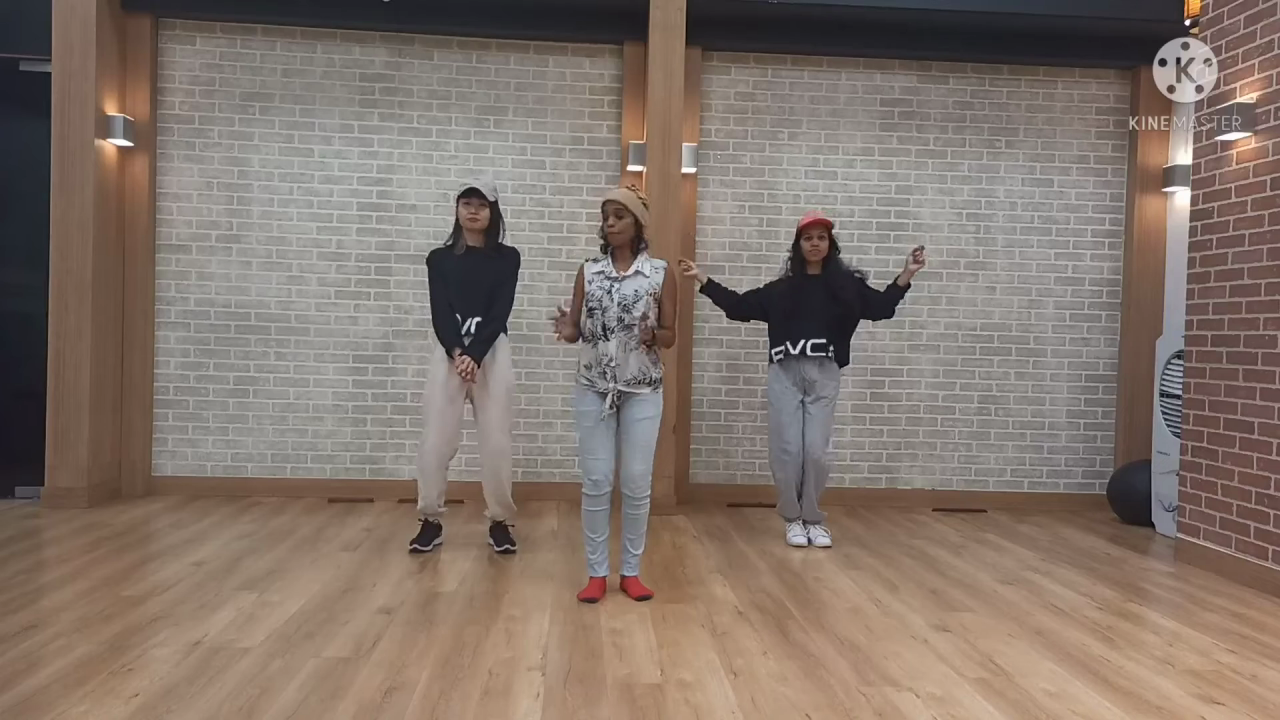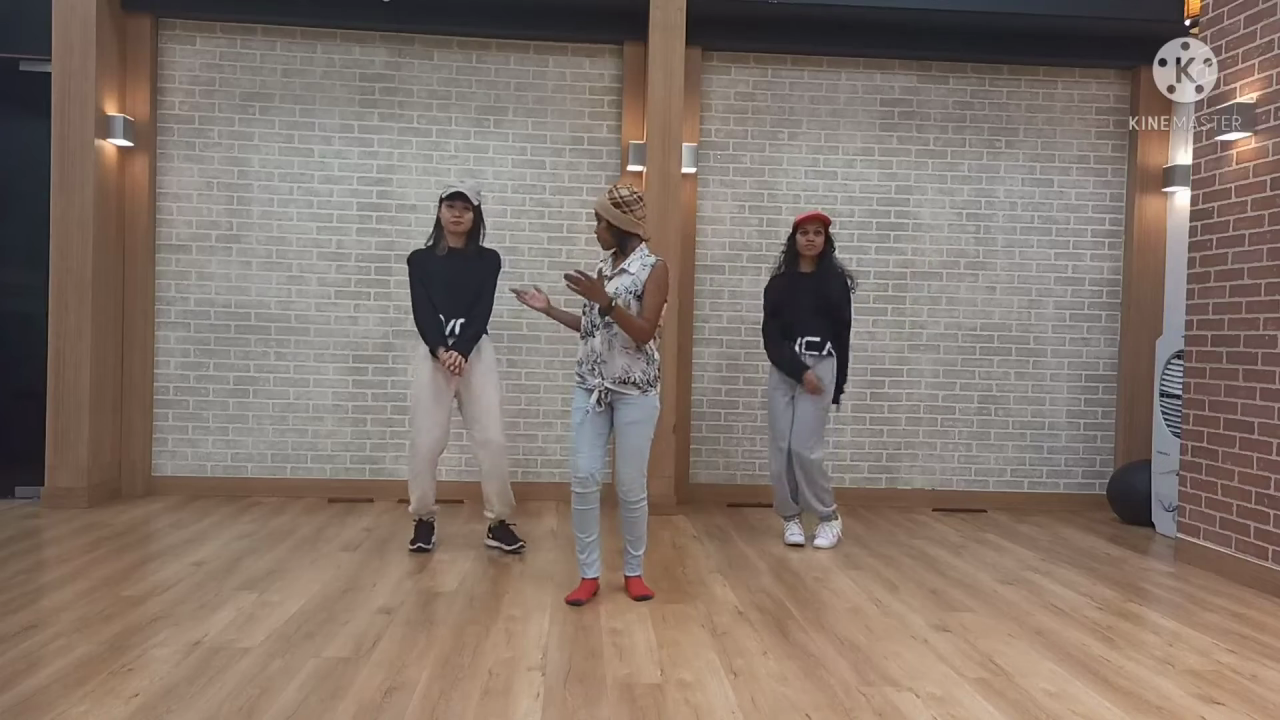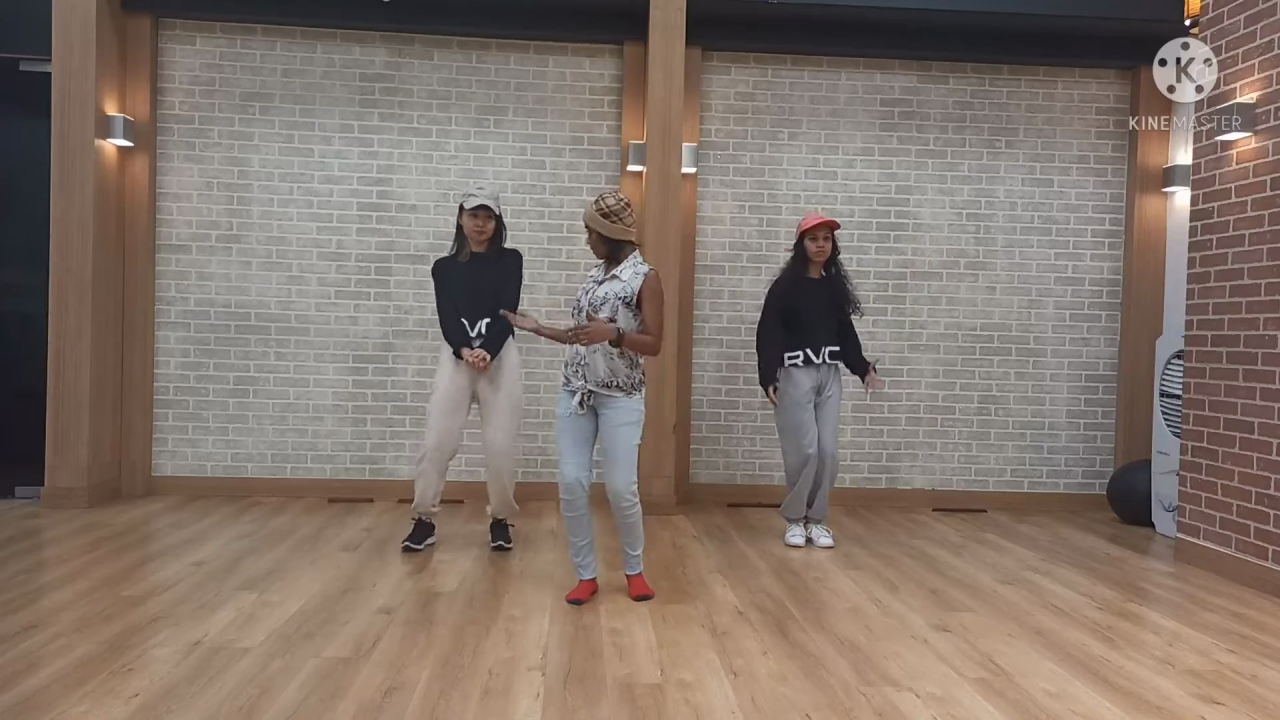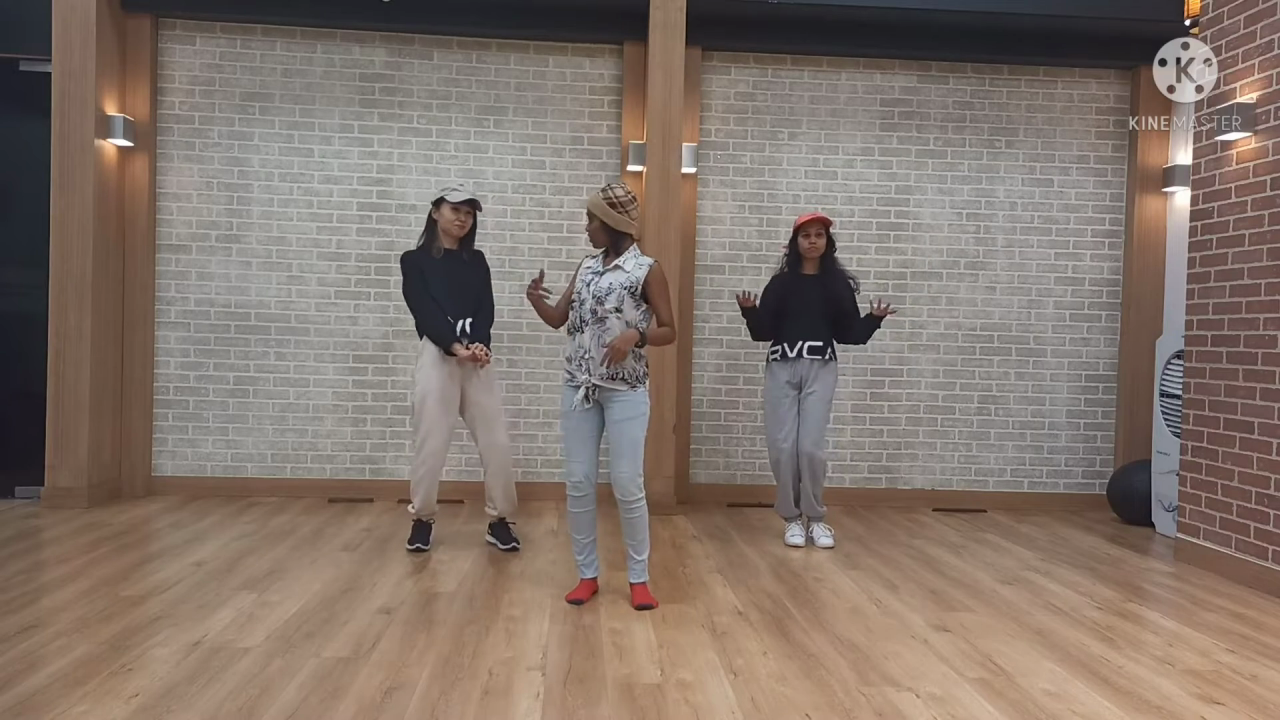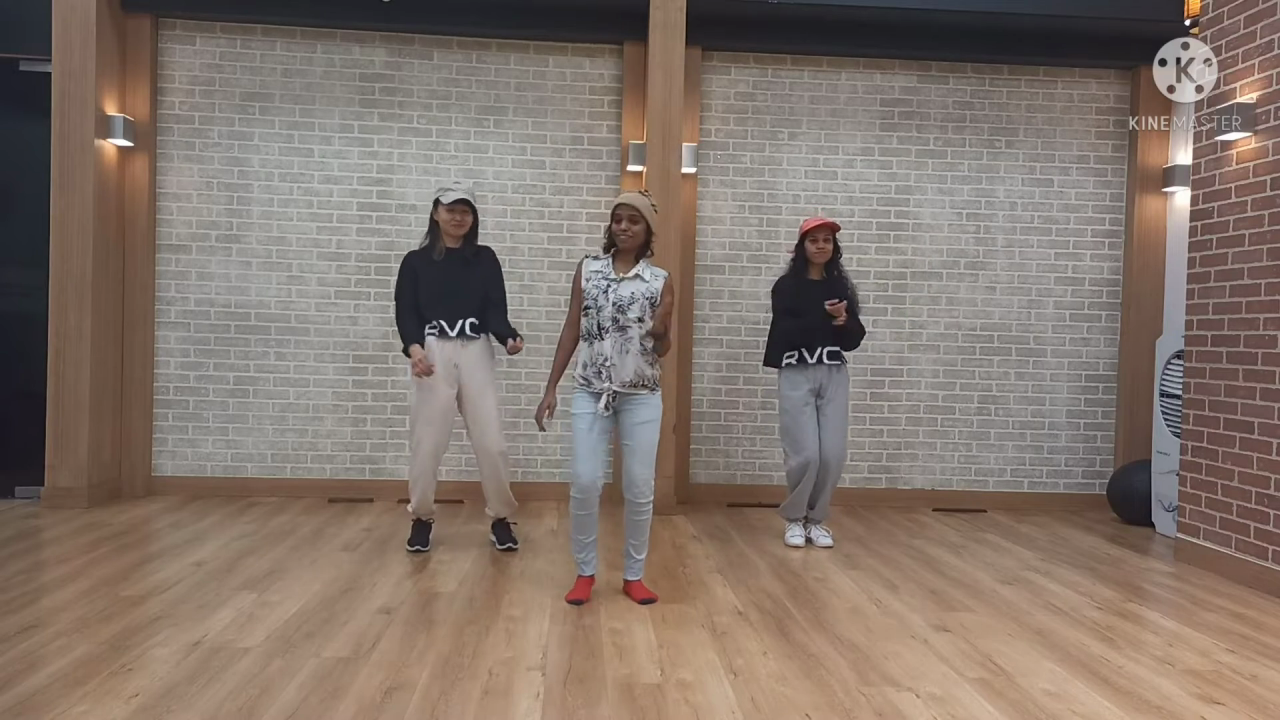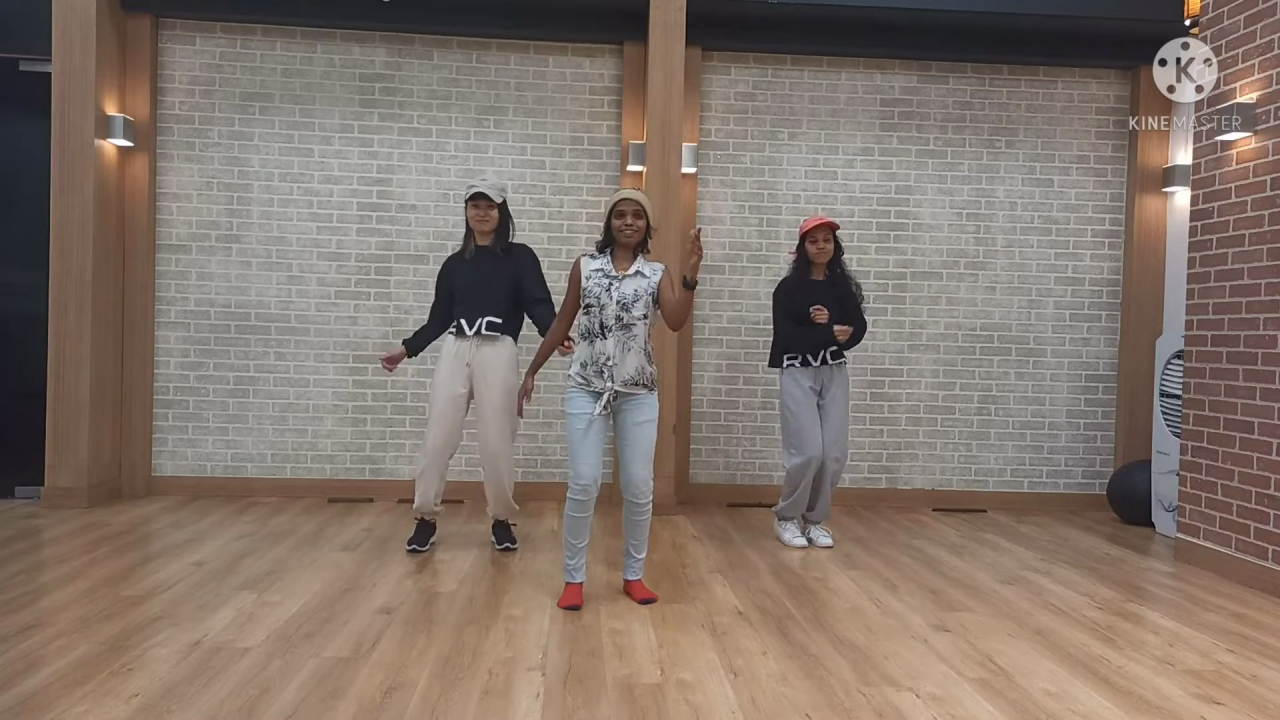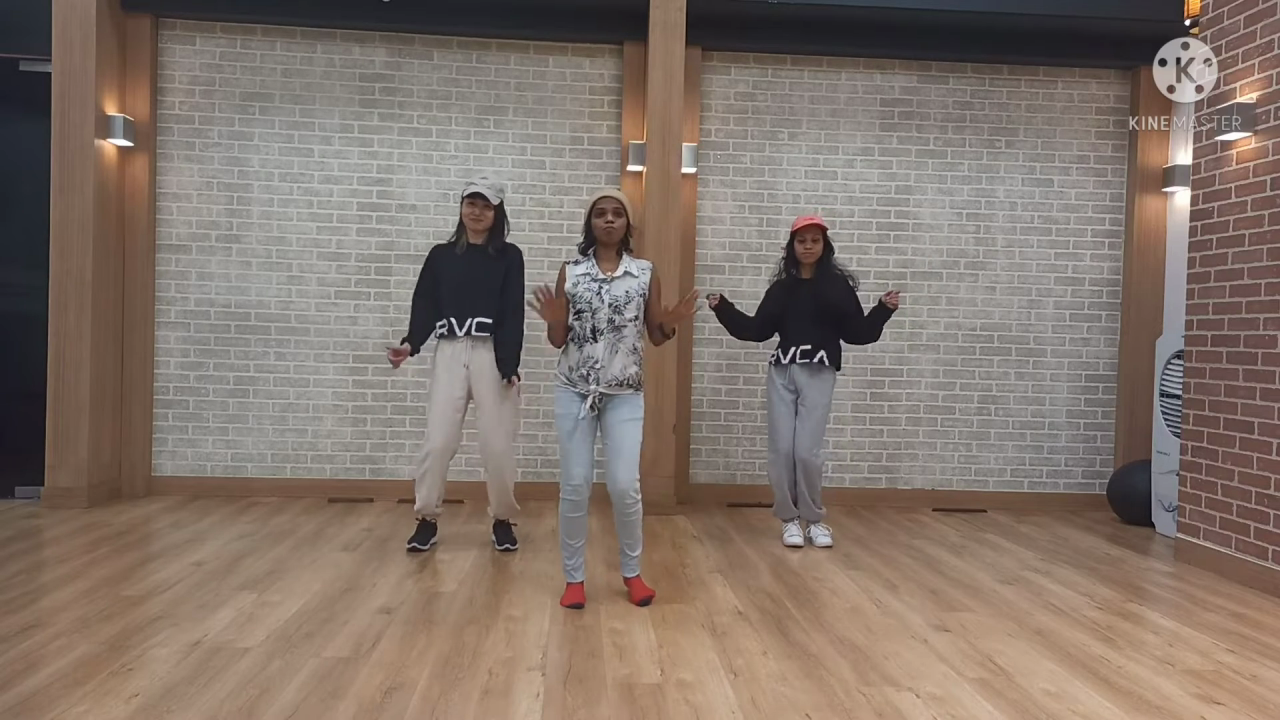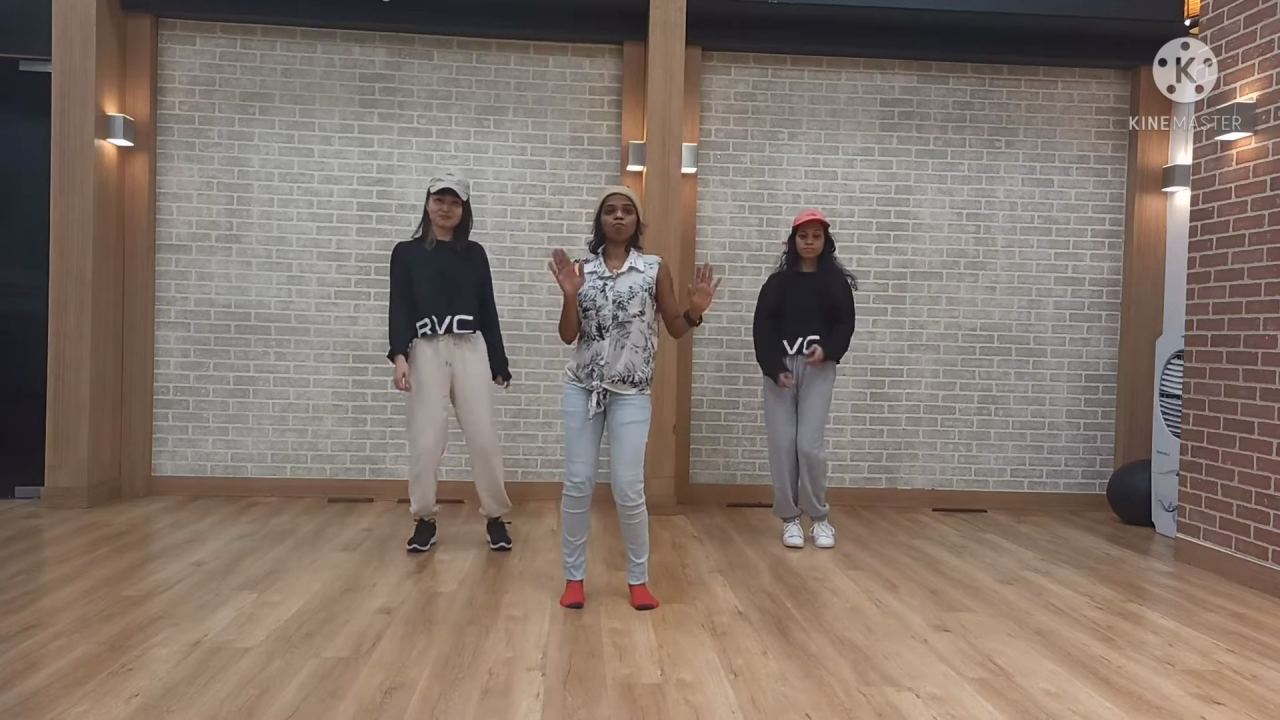
dt=0.5s
person 1, frame 1
left shoulder: (659, 273)
right shoulder: (588, 271)
left elbow: (671, 337)
right elbow: (579, 329)
left wrist: (651, 337)
right wrist: (566, 330)
left hip: (642, 390)
right hip: (594, 388)
left knee: (637, 483)
right knee: (596, 481)
left ankle: (631, 571)
right ankle: (596, 572)
person 1, frame 2
left shoulder: (654, 268)
right shoulder: (603, 269)
left elbow: (643, 333)
left wrist: (605, 301)
right wrist: (548, 309)
left hip: (635, 390)
right hip: (590, 386)
left knee: (631, 485)
right knee: (584, 478)
left ankle: (633, 572)
right ankle: (589, 574)
person 1, frame 3
left shoulder: (645, 278)
right shoulder: (595, 274)
left elbow: (654, 345)
left wrist: (614, 333)
right wrist: (536, 327)
left hip: (621, 397)
right hip: (576, 393)
left knee: (621, 489)
right knee: (571, 486)
left ankle: (634, 570)
right ankle: (586, 575)
person 1, frame 4
left shoulder: (647, 270)
right shoulder: (587, 266)
left elbow: (669, 331)
right elbow: (557, 319)
left wrist: (636, 336)
right wrist: (535, 298)
left hip: (625, 390)
right hip: (579, 386)
left knee: (627, 484)
right knee: (579, 482)
left ankle: (638, 579)
right ankle: (588, 575)
person 1, frame 5
left shoulder: (659, 280)
right shoulder: (588, 269)
left elbow: (662, 348)
right elbow: (572, 331)
left wrist: (663, 330)
right wrist: (550, 388)
left hip: (640, 395)
right hip: (589, 390)
left knee: (639, 489)
right knee: (585, 483)
left ankle: (633, 575)
right ankle: (585, 572)
person 1, frame 6
left shoulder: (658, 274)
right shoulder: (585, 266)
left elbow: (677, 322)
right elbow: (562, 322)
left wrist: (690, 276)
right wrist: (532, 371)
left hip: (638, 392)
right hip: (586, 388)
left knee: (639, 488)
right knee: (584, 483)
left ankle: (633, 575)
right ankle: (573, 578)
person 1, frame 7
left shoulder: (646, 273)
right shoulder: (569, 272)
left elbow: (655, 336)
right elbow: (558, 341)
left wrist: (673, 322)
right wrist: (553, 319)
left hip: (624, 392)
right hip: (574, 390)
left knee: (625, 486)
right knee: (575, 485)
left ankle: (632, 572)
right ankle: (574, 577)
person 1, frame 8
left shoulder: (655, 269)
right shoulder: (581, 269)
left elbow: (676, 329)
right elbow: (568, 336)
left wrist: (696, 310)
right wrist: (569, 296)
left hip: (631, 392)
right hip: (582, 388)
left knee: (628, 488)
right knee: (577, 483)
left ankle: (638, 579)
right ankle: (574, 577)
person 2, frame 1
left shoulder: (507, 258)
right shoulder: (439, 259)
left elbow: (501, 312)
right elbow: (439, 312)
left wrist: (475, 355)
right wrist: (457, 352)
left hip: (492, 353)
right hip: (448, 352)
left knee: (497, 443)
right knee: (435, 442)
left ankle: (499, 522)
right ankle: (430, 521)
person 2, frame 2
left shoulder: (488, 260)
right shoulder: (420, 259)
left elbow: (482, 311)
right elbow: (421, 312)
left wrist: (460, 351)
right wrist: (441, 351)
left hip: (477, 352)
right hip: (433, 353)
left knee: (492, 439)
right knee: (426, 442)
left ankle: (499, 523)
right ankle: (424, 520)
person 2, frame 3
left shoulder: (511, 260)
right shoulder: (445, 267)
left elbow: (508, 310)
right elbow: (447, 316)
left wrist: (489, 351)
right wrist: (466, 352)
left hip: (500, 356)
right hip: (456, 356)
left knee: (501, 444)
right knee: (437, 441)
left ankle: (499, 520)
right ankle: (423, 520)
person 2, frame 4
left shoulder: (477, 261)
right shoulder: (415, 260)
left elbow: (486, 310)
right elbow: (425, 311)
left wrist: (481, 345)
right wrist: (456, 348)
left hip: (477, 358)
right hip: (437, 355)
left knee: (496, 441)
right knee: (431, 442)
left ankle: (499, 520)
right ankle: (422, 519)
person 2, frame 5
left shoulder: (485, 259)
right shoulder: (416, 262)
left elbow: (495, 307)
right elbow: (406, 312)
left wrist: (508, 337)
right wrist: (414, 349)
left hip: (476, 353)
right hip: (433, 353)
left knee: (491, 443)
right knee: (426, 443)
left ankle: (500, 520)
right ankle: (422, 520)
person 2, frame 6
left shoulder: (520, 257)
right shoulder: (455, 262)
left elbow: (538, 304)
right elbow: (440, 314)
left wrist: (556, 334)
right wrist: (407, 348)
left hip: (498, 352)
right hip: (455, 351)
left knee: (496, 443)
right knee: (438, 439)
left ankle: (501, 520)
right ankle: (425, 518)
person 2, frame 7
left shoulder: (509, 256)
right shoulder: (440, 256)
left elbow: (512, 313)
right elbow: (425, 306)
left wrist: (510, 366)
right wrist: (410, 344)
left hip: (492, 354)
right hip: (450, 352)
left knee: (498, 443)
right knee: (438, 441)
left ankle: (502, 520)
right ankle: (427, 520)
person 2, frame 8
left shoulder: (474, 253)
right shoulder: (406, 253)
left elbow: (487, 309)
right elbow: (399, 308)
left wrist: (499, 362)
right wrist: (399, 356)
left hip: (470, 350)
right hip: (426, 351)
left knee: (484, 438)
right knee: (425, 442)
left ankle: (495, 518)
right ankle: (424, 520)
person 3, frame 1
left shoulder: (846, 284)
right shoulder: (783, 288)
left elbow: (878, 307)
right elbow: (742, 307)
left wrist: (905, 277)
right wrist: (705, 282)
left hip: (824, 373)
right hip: (784, 373)
left knee: (815, 451)
right knee: (786, 450)
left ankle: (814, 520)
right ankle: (793, 518)
person 3, frame 2
left shoulder: (835, 281)
right shoulder: (779, 283)
left elbow: (842, 334)
right elbow: (771, 332)
left wrist: (838, 387)
right wrist: (798, 370)
left hip: (820, 367)
right hip: (783, 371)
left knee: (804, 447)
right knee: (781, 447)
left ankle: (828, 517)
right ankle: (791, 517)
person 3, frame 3
left shoulder: (836, 287)
right shoulder: (785, 286)
left elbow: (845, 335)
right elbow: (769, 334)
left wrist: (864, 368)
right wrist: (769, 379)
left hip: (830, 375)
right hip: (794, 373)
left knee: (828, 452)
right knee: (804, 450)
left ankle: (815, 519)
right ankle: (794, 519)
person 3, frame 4
left shoulder: (838, 284)
right shoulder: (780, 283)
left elbow: (847, 332)
right elbow: (763, 331)
left wrist: (874, 319)
right wrist: (750, 310)
left hip: (820, 369)
right hip: (781, 368)
left knee: (810, 446)
right knee: (782, 446)
left ankle: (816, 517)
right ankle: (792, 518)
person 3, frame 5
left shoulder: (839, 287)
right shoulder: (787, 286)
left elbow: (854, 339)
right elbow: (786, 333)
left wrist: (844, 322)
right wrist: (824, 316)
left hip: (834, 375)
right hip: (796, 375)
left knee: (834, 455)
right knee: (806, 454)
left ankle: (816, 519)
right ankle: (794, 518)
person 3, frame 6
left shoulder: (844, 287)
right shoulder: (789, 288)
left elbow: (854, 333)
right elbow: (785, 337)
left wrist: (831, 321)
right wrist: (829, 334)
left hip: (834, 374)
right hip: (798, 373)
left knee: (834, 454)
right knee: (806, 452)
left ankle: (815, 519)
right ankle: (786, 517)
person 3, frame 7
left shoulder: (838, 285)
right shoulder: (781, 287)
left elbow: (857, 332)
right elbow: (758, 330)
left wrist: (883, 310)
right wrist: (723, 308)
left hip: (818, 374)
right hip: (781, 372)
left knee: (807, 451)
right knee: (781, 449)
left ankle: (814, 519)
right ankle: (790, 519)
person 3, frame 8
left shoulder: (837, 282)
right shoulder: (778, 281)
left elbow: (844, 327)
right elbow: (763, 327)
left wrist: (826, 350)
right wrist: (775, 368)
left hip: (819, 369)
right hip: (780, 367)
left knee: (810, 444)
right knee: (782, 444)
left ankle: (820, 518)
right ankle: (790, 518)
